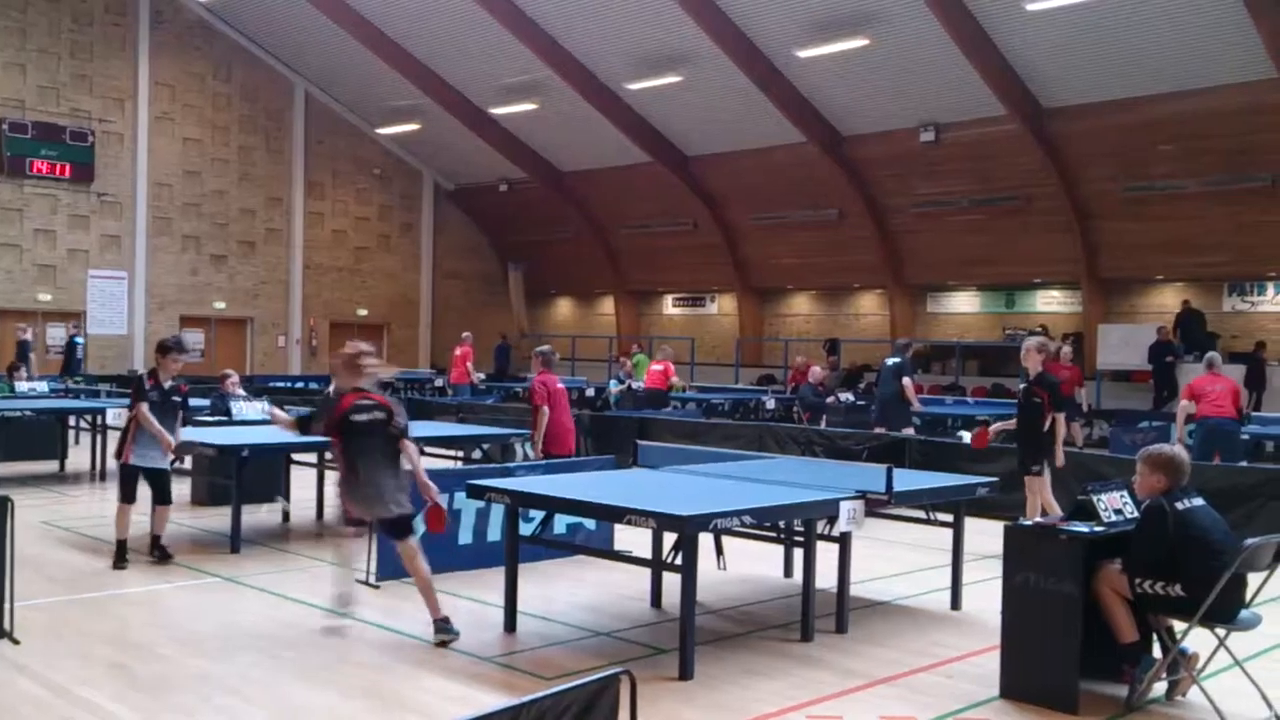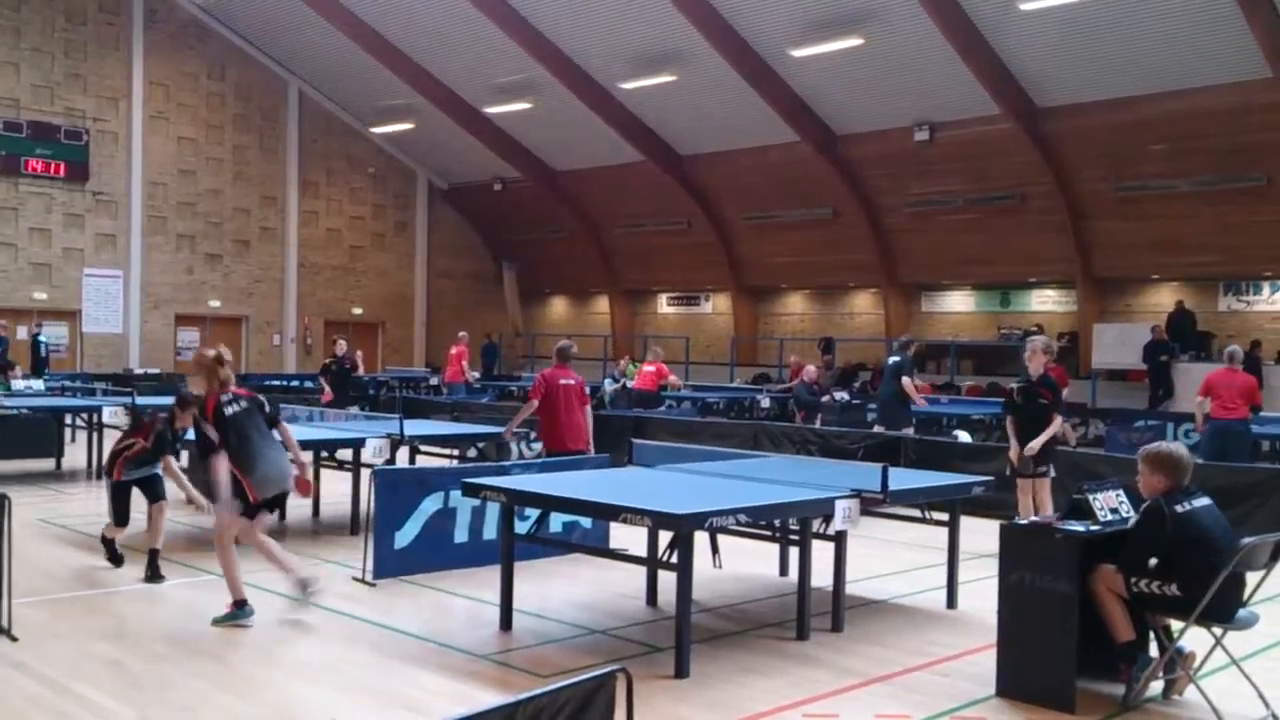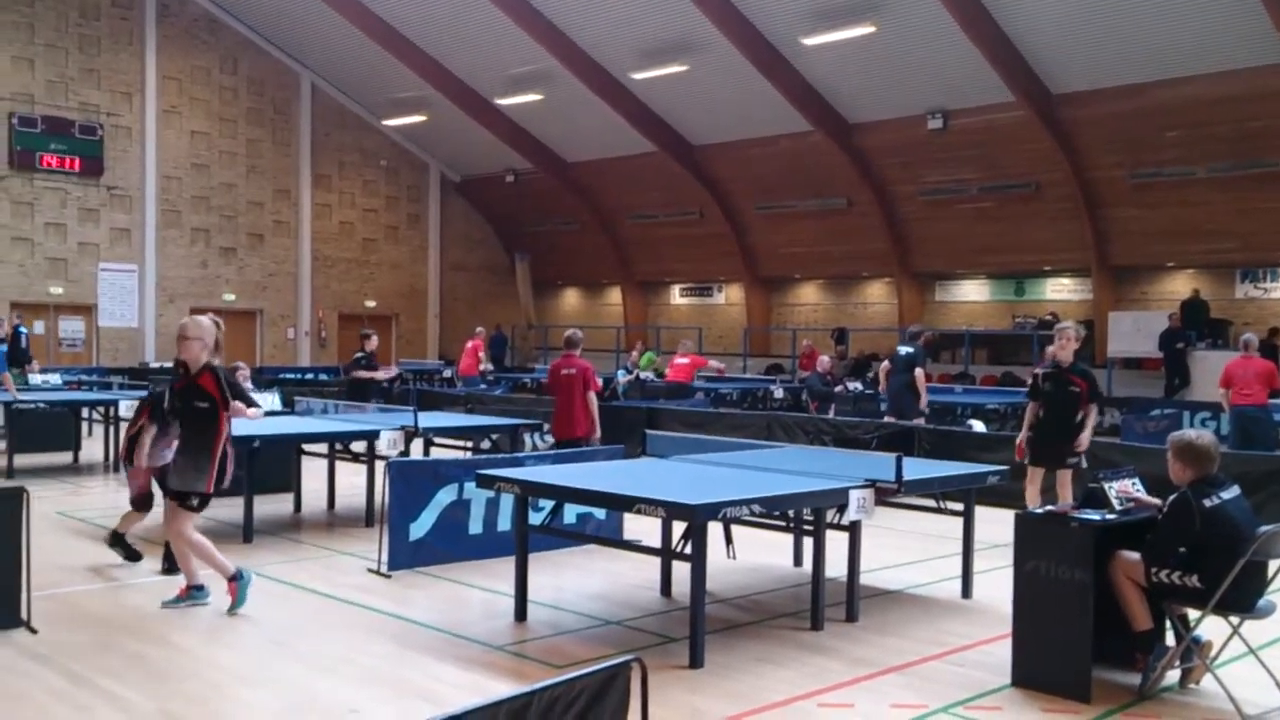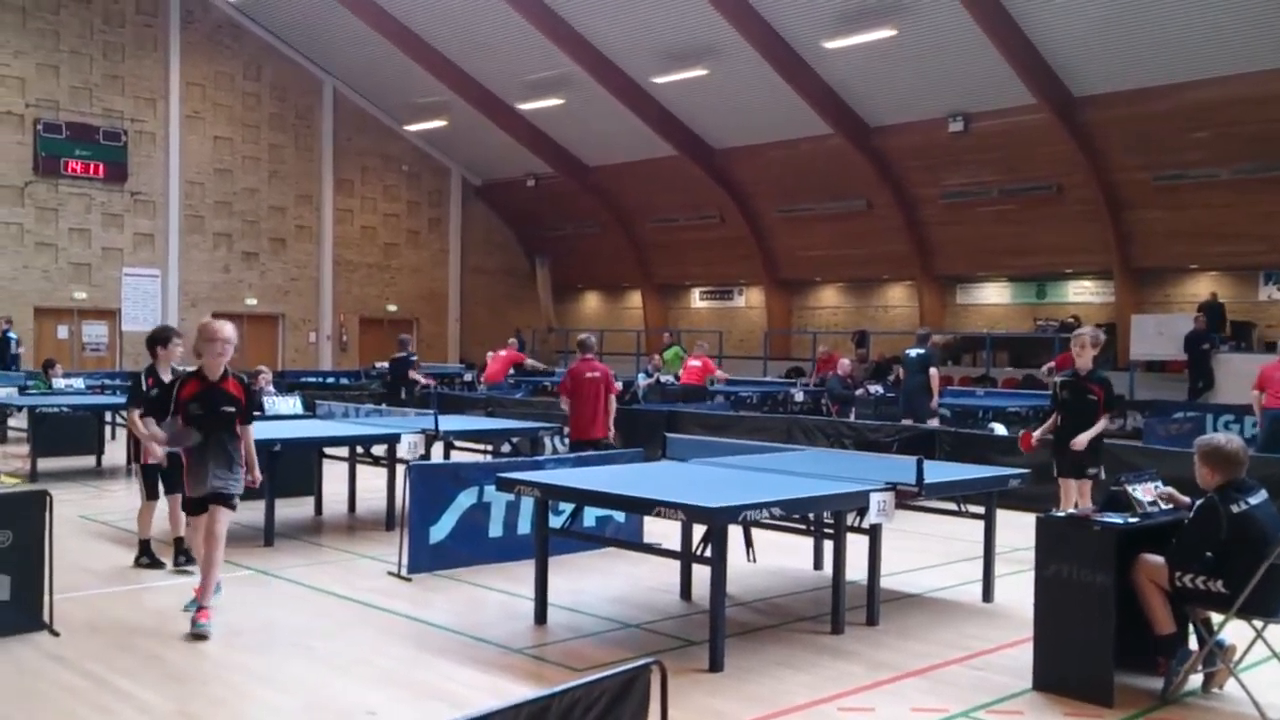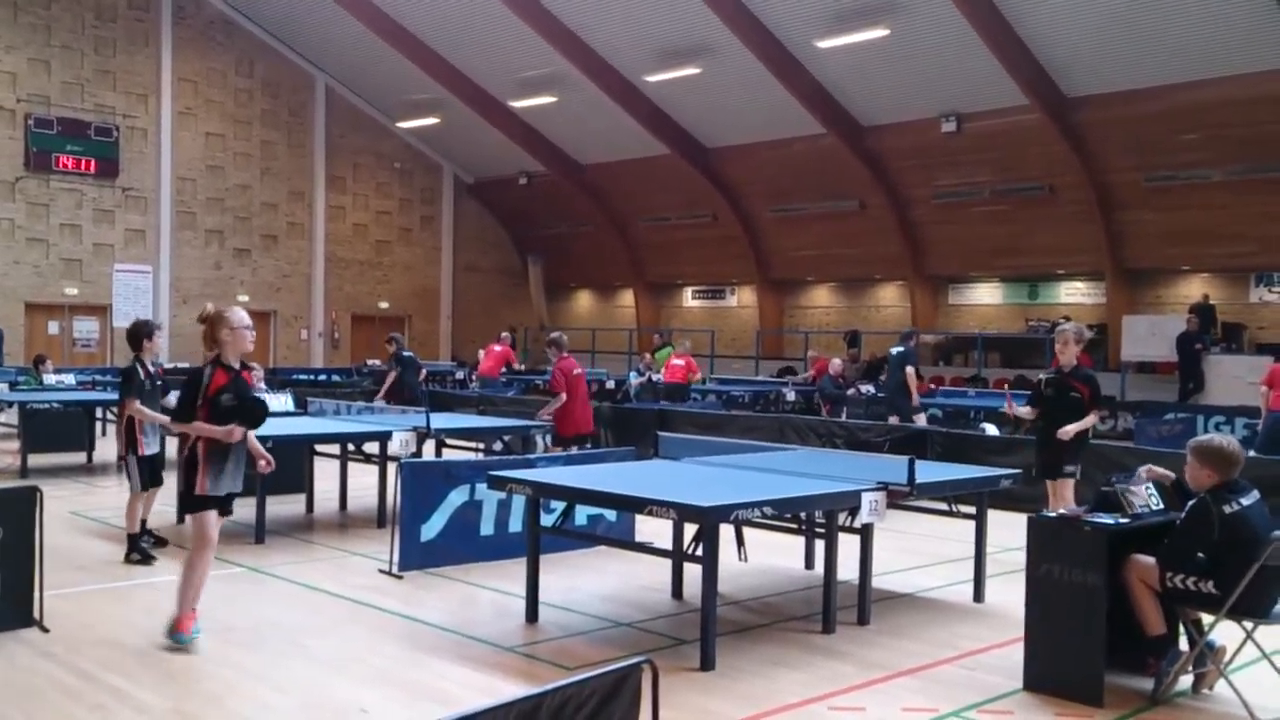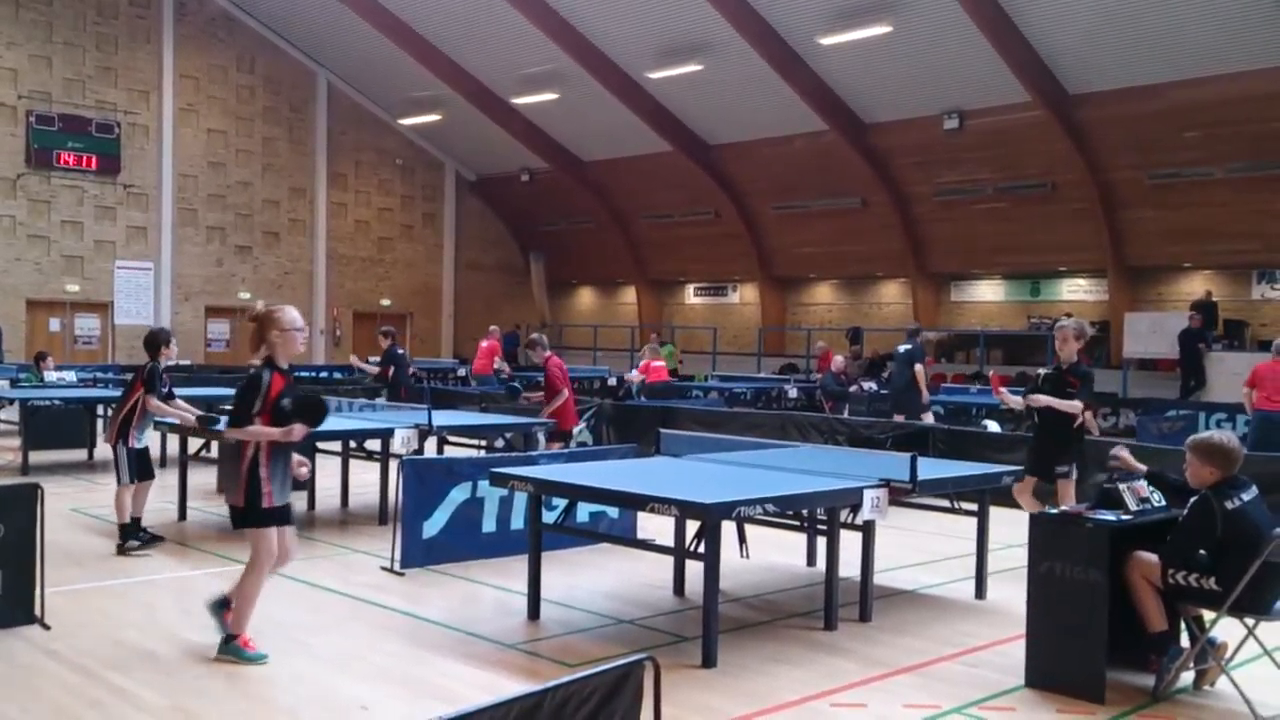
dt=0.4s
person 1, frame 1
left shoulder: (334, 408)
right shoulder: (389, 405)
left elbow: (299, 426)
right elbow: (406, 445)
left wrist: (277, 415)
right wrist: (425, 482)
left hip: (358, 493)
right hip: (391, 491)
left knee: (348, 533)
right knee: (412, 555)
left ankle: (345, 592)
right ankle: (441, 622)
person 1, frame 2
left shoulder: (205, 414)
right shoulder: (246, 396)
left elbow: (218, 458)
right elbow: (282, 428)
left wrist: (224, 503)
right wrist: (300, 459)
left hip: (256, 481)
right hip: (279, 473)
left knee: (223, 538)
right knee: (252, 534)
left ankle: (240, 607)
right ankle: (300, 581)
person 1, frame 3
left shoulder: (220, 379)
right shoulder: (179, 381)
left elbow: (254, 410)
right elbow: (175, 423)
left wrist: (242, 411)
right wrist: (143, 452)
left hip: (208, 466)
right hip: (183, 465)
left knee: (182, 531)
right knee: (172, 527)
left ankle: (236, 577)
right ankle: (195, 587)
person 1, frame 4
left shoulder: (239, 386)
right shoulder: (183, 385)
right elbow: (153, 418)
left wrist: (253, 464)
right wrist: (154, 435)
left hip: (228, 471)
right hip: (195, 470)
left knee: (216, 534)
right knee: (200, 535)
left ankle: (202, 610)
right ankle: (211, 583)
person 1, frame 5
left shoulder: (247, 375)
right shoulder: (204, 375)
right elbow: (179, 422)
left wrist: (257, 450)
right wrist: (220, 432)
left hip: (230, 471)
right hip: (201, 466)
left knee: (206, 542)
right knee: (207, 538)
left ankle: (188, 610)
right ankle: (181, 618)
person 1, frame 6
left shoulder: (285, 377)
right shoulder: (260, 378)
right elbow: (234, 429)
left wrist: (290, 456)
right wrist: (282, 434)
left hip: (276, 480)
right hip: (255, 479)
left knee: (284, 553)
right knee: (265, 556)
left ankle: (226, 602)
right ankle: (233, 639)
person 2, frame 1
left shoulder: (1157, 508)
right shoulder: (1194, 501)
left elbow: (1134, 565)
left wrist: (1118, 564)
right wrist: (1127, 564)
left hip: (1202, 597)
right hip: (1228, 596)
left knee: (1104, 577)
right knee: (1147, 580)
left ankle: (1140, 664)
right ankle: (1175, 656)
person 2, frame 2
left shoulder: (1158, 508)
right shoulder: (1200, 500)
left elbow: (1129, 564)
right wrist: (1142, 528)
left hip: (1199, 597)
right hip: (1227, 596)
left knee: (1101, 576)
right knee: (1149, 574)
left ankle: (1137, 663)
right ankle: (1172, 655)
person 2, frame 3
left shoulder: (1186, 500)
right shoulder: (1228, 488)
left elbow: (1153, 554)
right wrist: (1155, 504)
left hip: (1220, 588)
right hip: (1247, 586)
left knee: (1120, 563)
right knee: (1170, 565)
left ankle: (1153, 651)
right ankle: (1189, 644)
person 2, frame 4
left shoulder: (1213, 506)
right shoulder: (1255, 491)
left elbow: (1177, 558)
right wrist: (1184, 502)
left hip: (1244, 593)
left knee: (1143, 566)
right knee: (1188, 573)
left ankle: (1176, 656)
right ankle: (1211, 648)
person 2, frame 5
left shoulder: (1205, 508)
right shoulder: (1246, 491)
left elbow: (1168, 558)
right wrist: (1166, 477)
left hip: (1236, 594)
left knee: (1134, 566)
right knee: (1180, 571)
left ankle: (1167, 657)
right ankle: (1202, 649)
person 2, frame 6
left shoulder: (1207, 504)
right shoulder: (1244, 487)
left elbow: (1170, 555)
right elbow: (1181, 489)
right wrist: (1138, 468)
left hip: (1238, 591)
left knee: (1136, 563)
right knee: (1179, 570)
left ankle: (1168, 654)
right ankle: (1203, 645)
person 3, frame 1
left shoulder: (181, 388)
right shoulder: (144, 381)
right elbow: (143, 413)
left wrist: (175, 441)
right wrist: (164, 436)
left hip: (160, 454)
right hip: (133, 450)
left knee: (164, 503)
right knee: (127, 501)
left ankle: (156, 545)
right ankle: (120, 551)
person 3, frame 2
left shoulder: (180, 429)
right shoulder: (160, 428)
right elbow: (170, 467)
right wrist: (195, 496)
left hip: (149, 467)
right hip: (122, 467)
left knee: (159, 506)
right knee: (120, 524)
left ankle: (152, 564)
right ankle: (108, 537)
person 3, frame 3
right shoulder: (164, 398)
right wrist: (141, 468)
left hip: (163, 452)
right hip: (142, 455)
right knee: (144, 507)
left ankle: (170, 555)
right ankle: (116, 535)
person 3, frame 4
left shoulder: (181, 380)
right shoulder: (142, 380)
right elbow: (133, 417)
right wrist: (151, 444)
left hip: (174, 451)
right hip: (149, 452)
left knee: (176, 498)
right knee: (150, 501)
left ankle: (181, 551)
right ankle: (144, 552)
person 3, frame 5
left shoulder: (154, 371)
right shoulder: (133, 371)
left elbow: (165, 400)
right elbow: (133, 407)
right wrist: (167, 421)
left hip: (152, 440)
right hip: (135, 441)
left knee: (153, 486)
right knee: (138, 491)
left ankle: (141, 530)
right ankle: (133, 547)
person 3, frame 6
left shoulder: (161, 375)
right shoulder: (152, 370)
left elbow: (174, 402)
right elbow: (151, 404)
left wrist: (201, 415)
right wrist: (182, 417)
left hip: (137, 435)
right hip: (124, 433)
left knee: (146, 480)
right knee: (127, 484)
left ankle: (135, 528)
right ankle: (125, 538)
person 4, frame 1
left shoulder: (1050, 384)
right shoulder: (1024, 386)
left elbow: (1059, 418)
left wrist: (1058, 448)
right wrist: (1000, 426)
left hip: (1042, 445)
right hip: (1025, 445)
left knee: (1043, 492)
right knee: (1031, 492)
person 4, frame 2
left shoulder: (1052, 386)
right shoulder: (1017, 386)
left elbow: (1057, 420)
right elbow: (1010, 418)
left wrist: (1039, 441)
right wrist: (1013, 443)
left hip: (1042, 447)
right hip: (1020, 448)
left knee: (1042, 493)
right knee: (1024, 492)
person 4, frame 3
left shoulder: (1084, 374)
right shoulder: (1042, 372)
left elbow: (1092, 407)
right elbow: (1033, 404)
left wrist: (1087, 432)
right wrist: (1025, 430)
left hip: (1069, 437)
right hip: (1043, 435)
left knee: (1063, 485)
right knee: (1031, 484)
person 4, frame 4
left shoulder: (1102, 382)
right shoulder: (1062, 380)
left elbow: (1105, 418)
left wrist: (1088, 435)
right wrist: (1040, 432)
left hip: (1089, 447)
right hip: (1064, 444)
left knee: (1083, 495)
right knee: (1067, 495)
person 4, frame 5
left shoulder: (1087, 379)
right shoulder: (1046, 378)
left elbow: (1094, 415)
right elbow: (1033, 411)
left wrist: (1075, 427)
right wrist: (1016, 410)
left hip: (1071, 445)
right hip: (1047, 443)
left knee: (1065, 496)
right knee: (1053, 497)
person 4, frame 6
left shoulder: (1085, 376)
right shoulder: (1044, 375)
left elbow: (1079, 406)
right elbow: (1024, 403)
left wrist: (1049, 400)
right wrist: (1007, 397)
left hip: (1066, 434)
right hip: (1041, 439)
left knee: (1066, 500)
right knee: (1020, 491)
